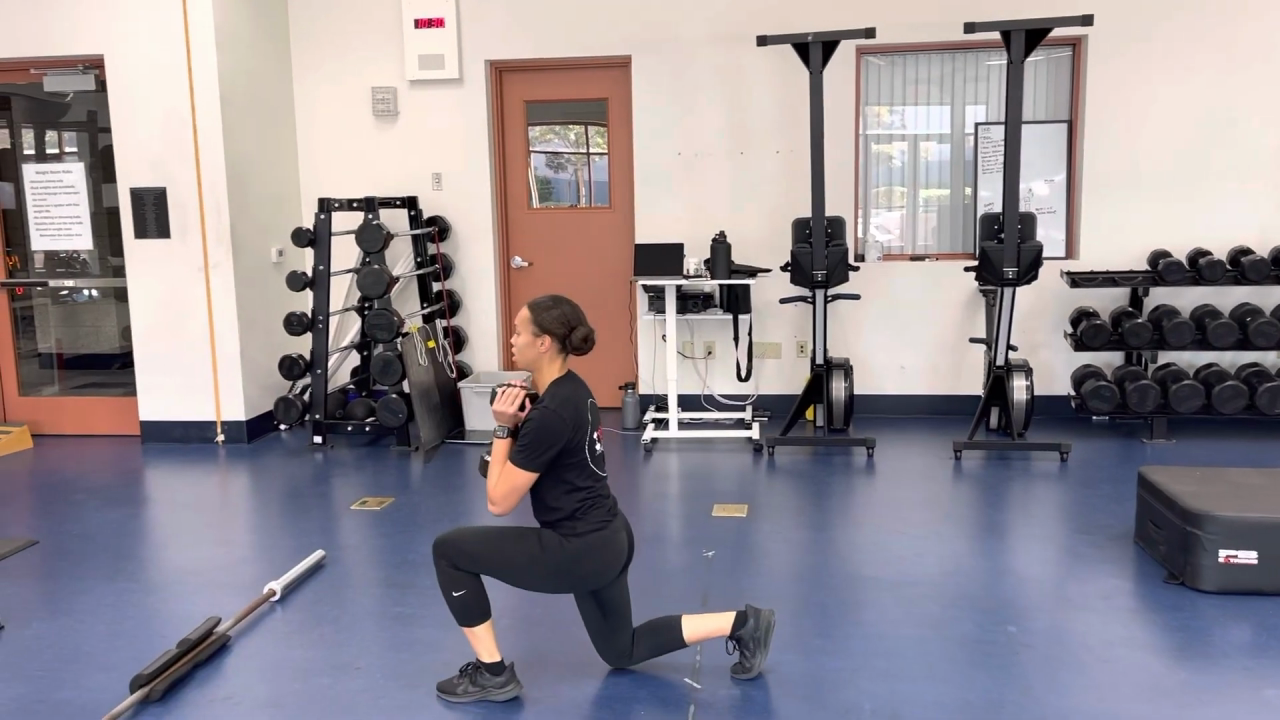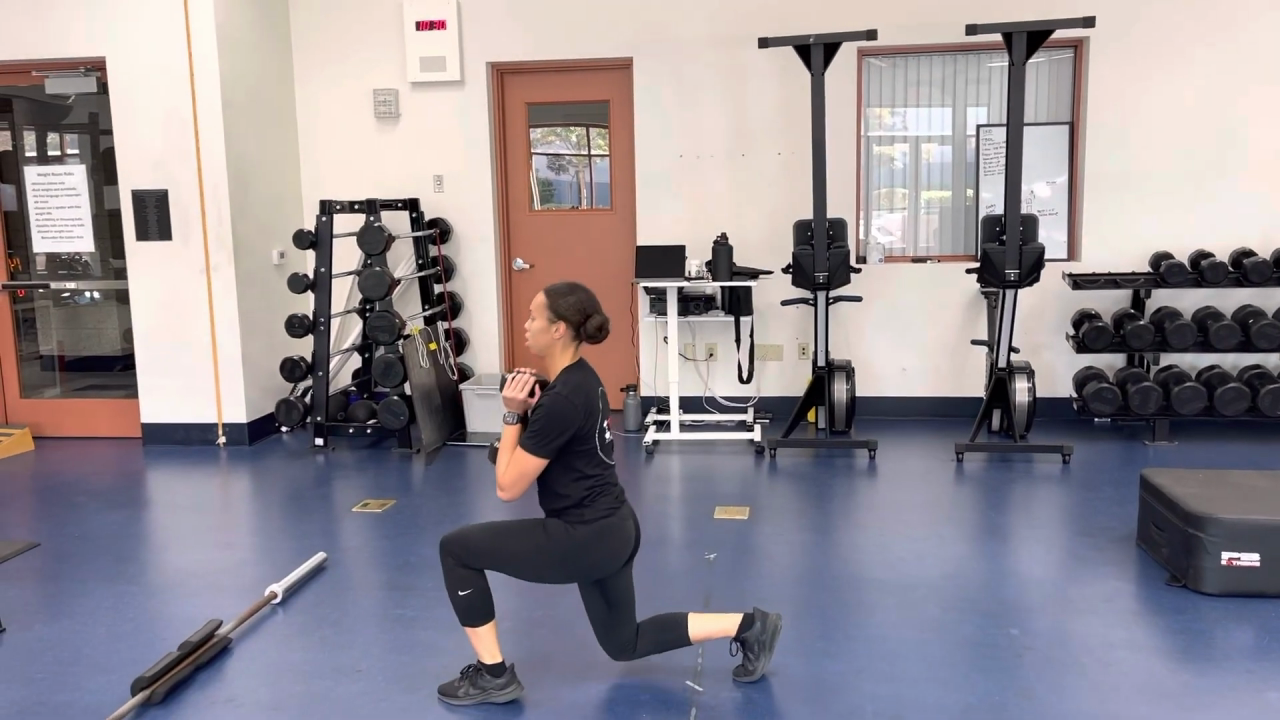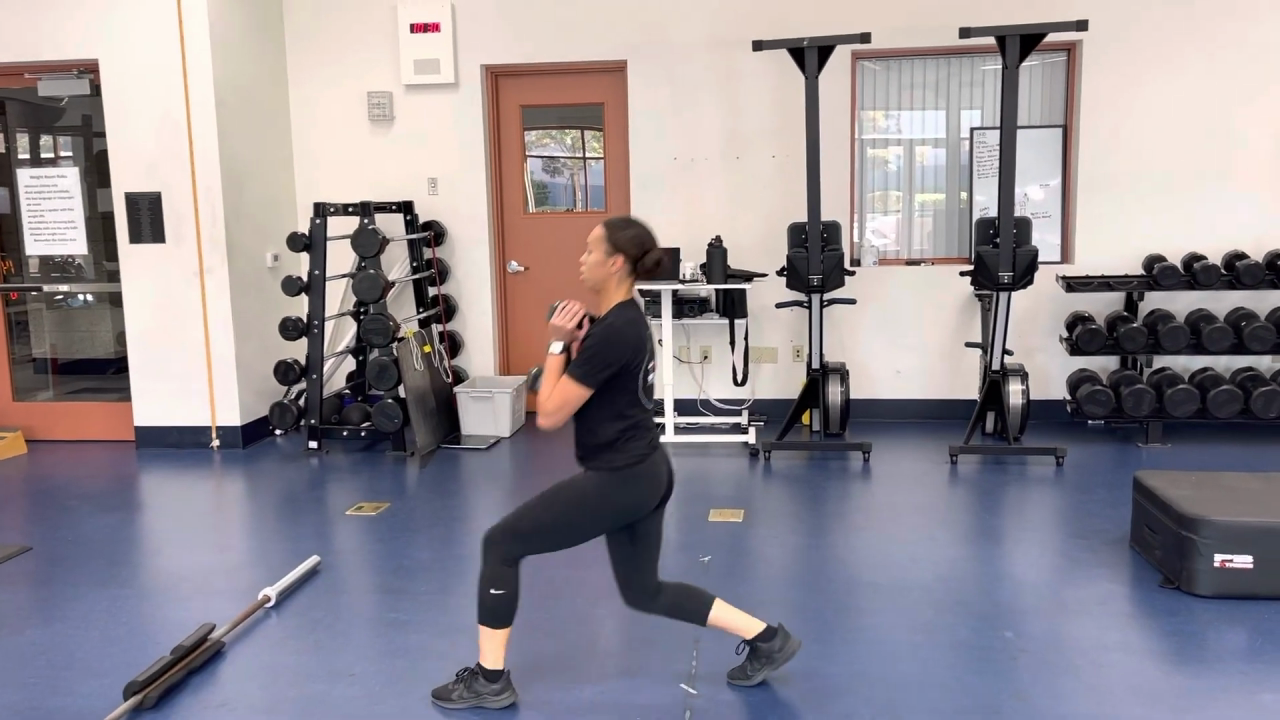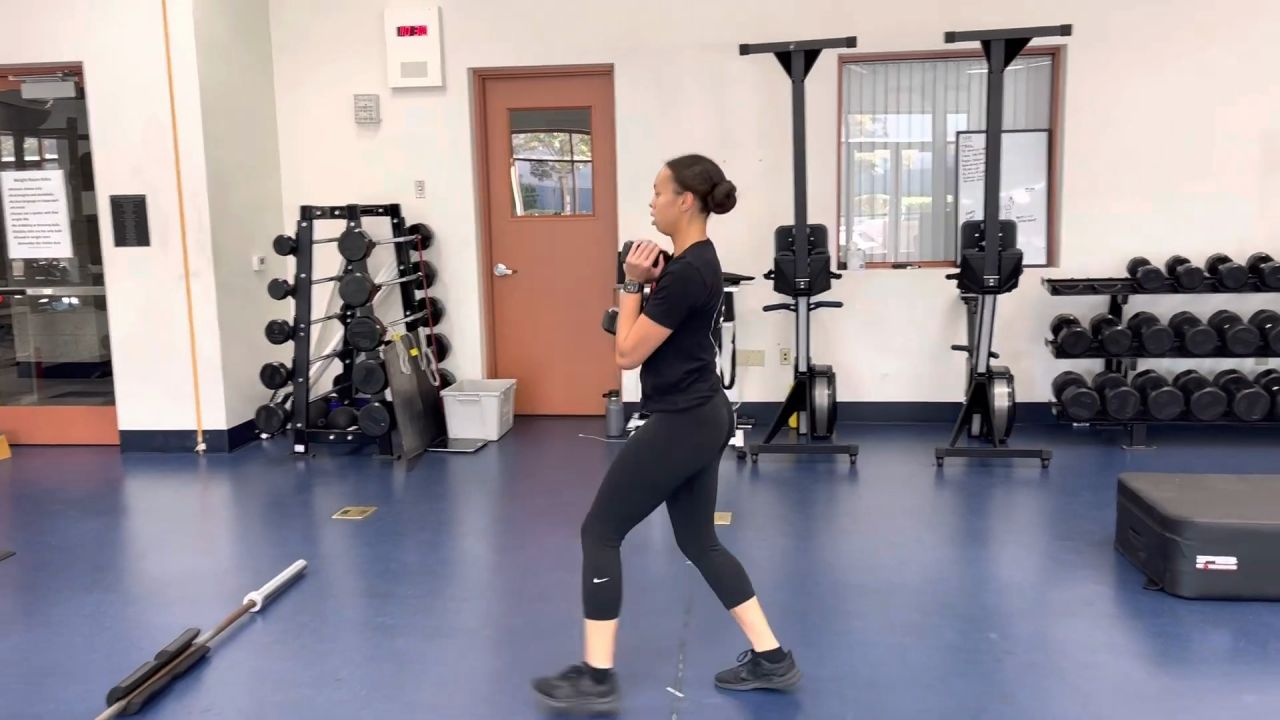
dt=0.3s
person 1, frame 1
left shoulder: (551, 414)
right shoulder: (570, 390)
left elbow: (499, 501)
left wrist: (503, 429)
right wrist: (518, 425)
left hip: (579, 549)
right hip: (606, 541)
left knee: (449, 550)
right knee: (623, 651)
left ankle: (491, 672)
right ankle: (744, 624)
person 1, frame 2
left shoulder: (561, 399)
right shoulder: (580, 379)
left elbow: (509, 487)
left wrist: (513, 416)
right wrist: (528, 415)
left hip: (586, 536)
right hip: (611, 529)
left knee: (457, 549)
right knee: (623, 642)
left ankle: (492, 675)
right ankle: (750, 627)
person 1, frame 3
left shoulder: (613, 331)
right shoulder: (625, 319)
left elbow: (550, 415)
right elbow: (578, 390)
left wrist: (559, 345)
right wrist: (575, 345)
left hip: (619, 480)
right hip: (645, 474)
left knee: (501, 545)
right knee: (644, 591)
left ankle: (490, 679)
right ankle: (766, 638)
person 1, frame 4
left shoulder: (687, 273)
right shoulder: (699, 262)
left elbow: (628, 355)
right elbow: (652, 332)
left wrist: (633, 286)
right wrist: (650, 283)
left hip: (680, 425)
right hip: (705, 417)
left knee: (601, 532)
right knee: (699, 541)
left ankle: (597, 675)
right ankle: (772, 659)
